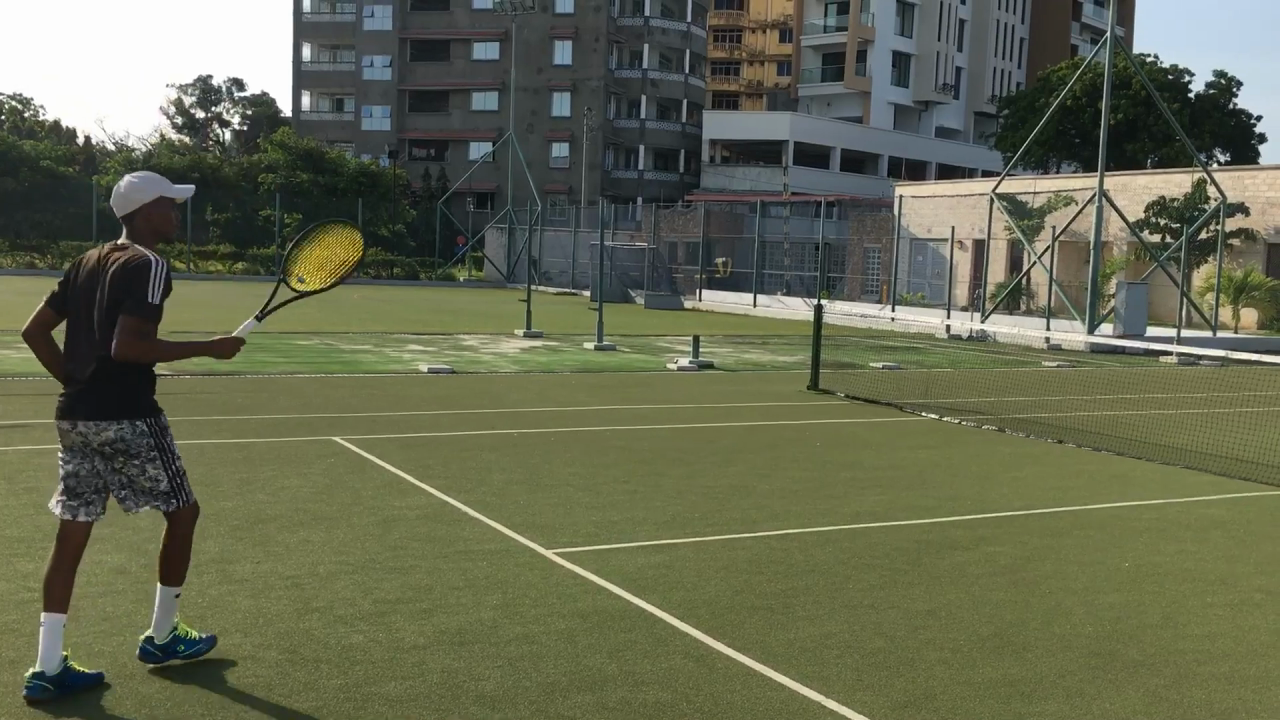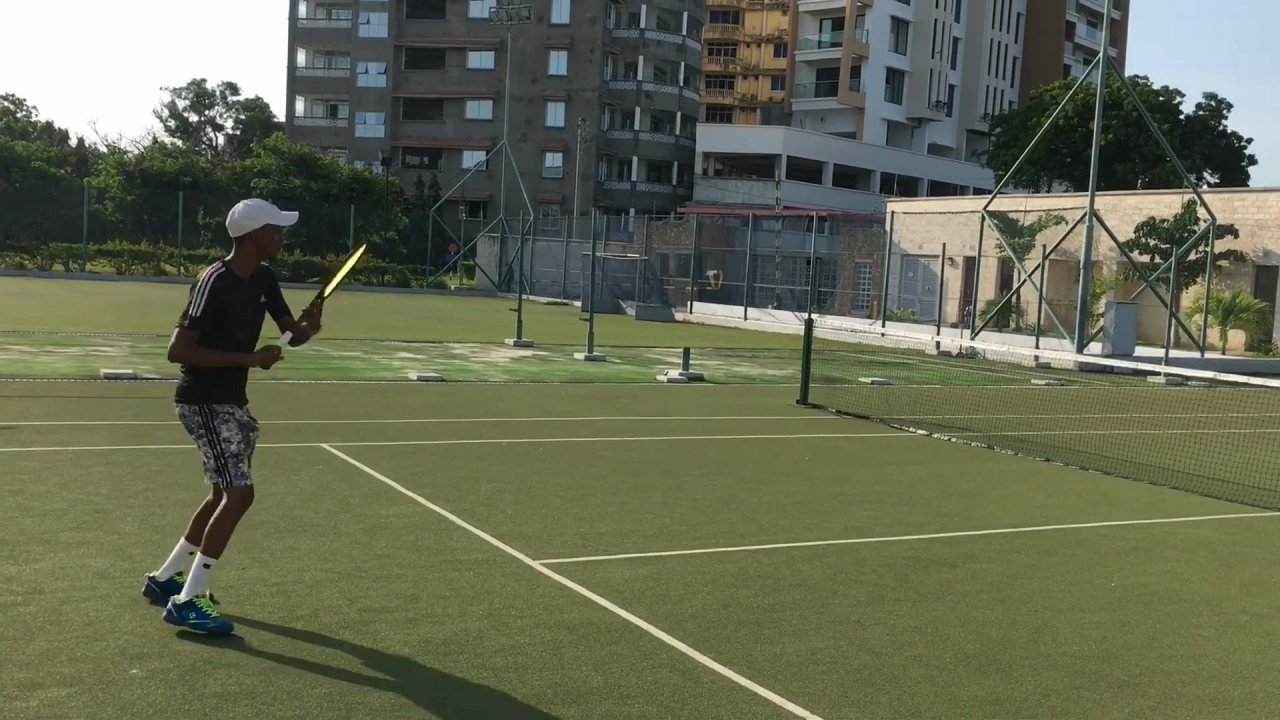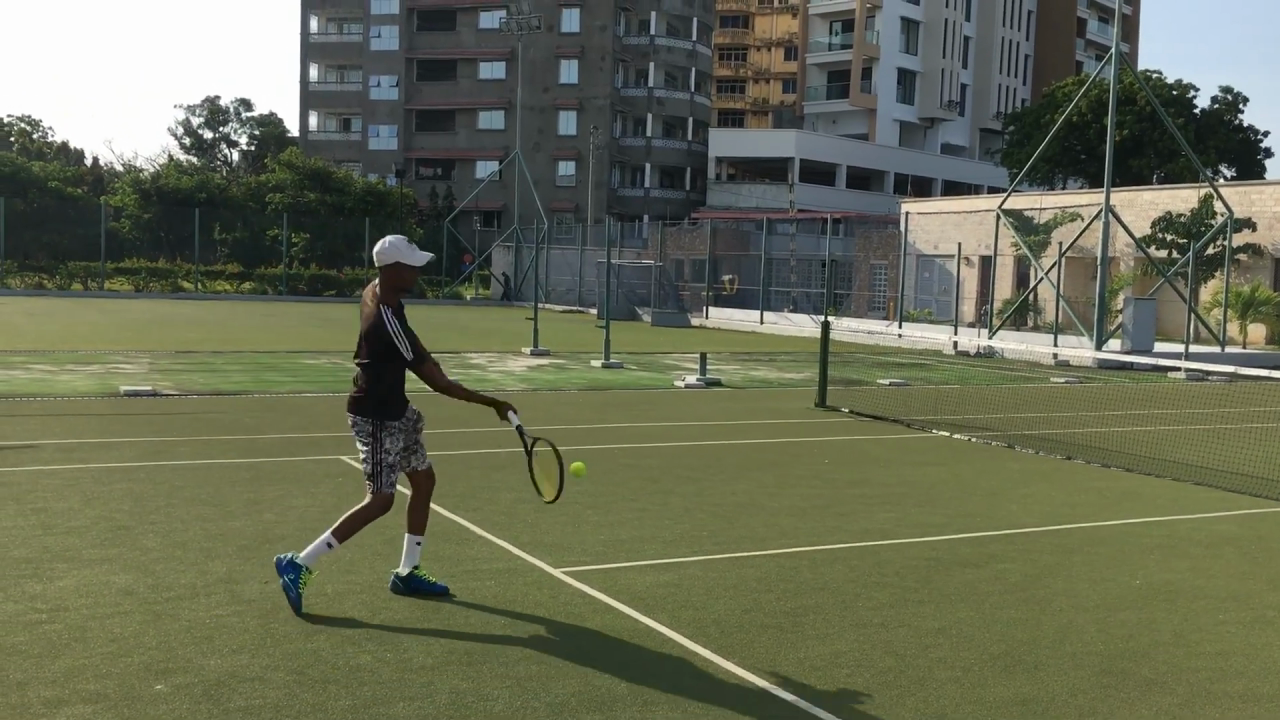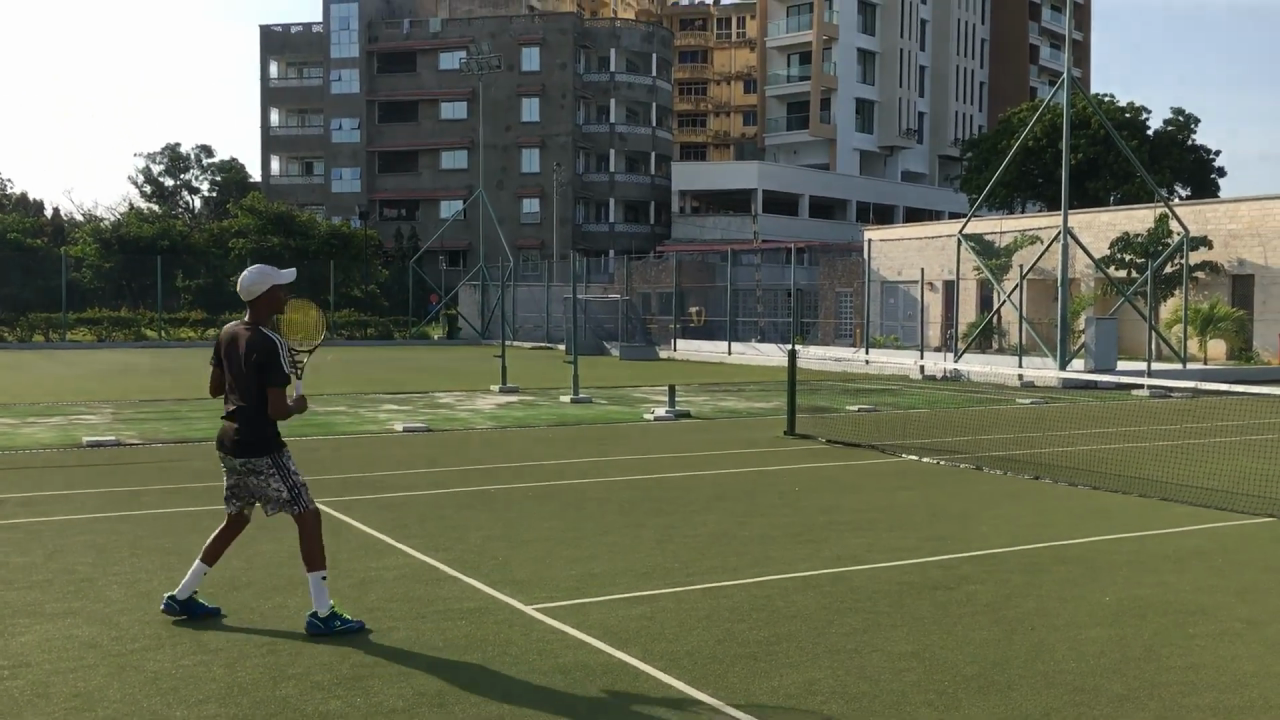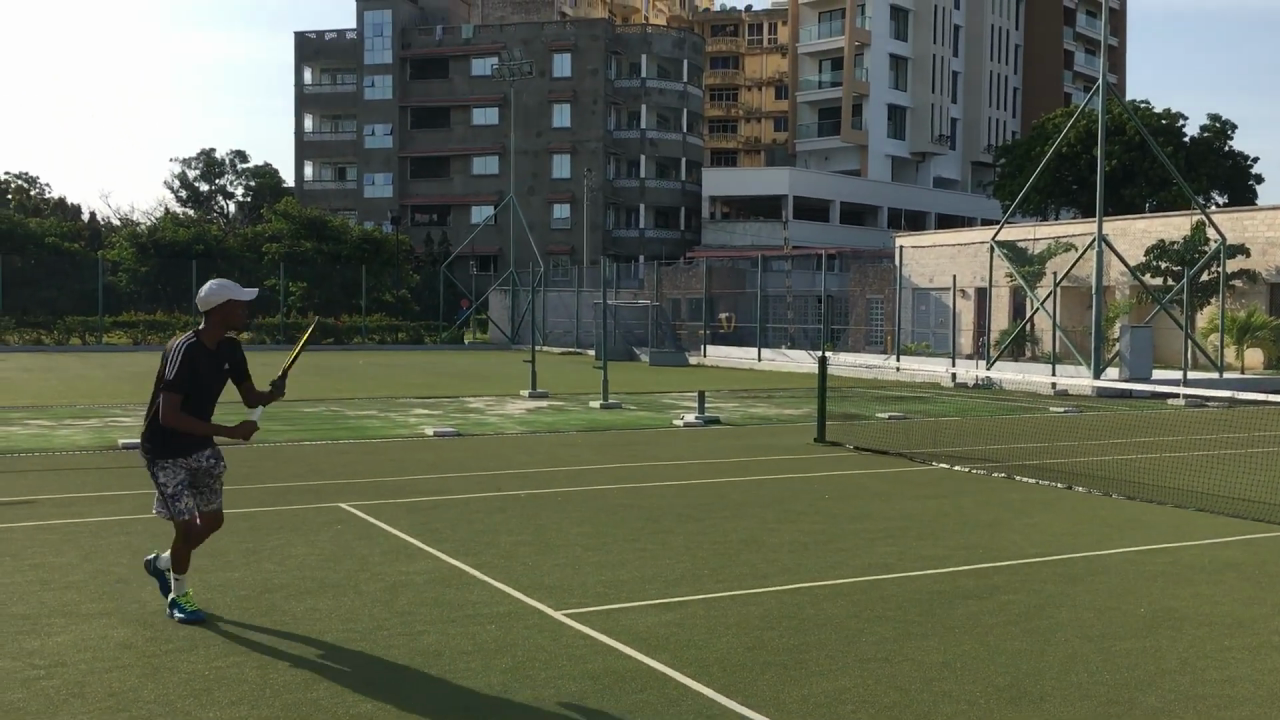
dt=1s
person 1, frame 1
left shoulder: (85, 262)
right shoulder: (149, 265)
left elbow: (35, 332)
right elbow: (126, 346)
right wrist: (207, 348)
left hip: (75, 416)
right hip: (128, 416)
left knee: (72, 532)
right knee: (183, 512)
left ankle: (47, 668)
right ankle: (163, 635)
person 1, frame 2
left shoulder: (266, 279)
right shoulder: (214, 282)
left elbow: (297, 337)
right elbow: (178, 352)
left wrist: (308, 324)
right wrist: (246, 358)
left hip: (233, 402)
right hip: (205, 403)
left knee: (225, 495)
right knee: (241, 494)
left ankle: (164, 580)
right ankle: (188, 600)
person 1, frame 3
left shoulder: (382, 290)
right shoulder: (386, 322)
right elbow: (435, 381)
left wrist: (418, 363)
right wrist: (489, 402)
left hip: (394, 409)
right hip: (376, 417)
left knee: (424, 480)
right knee: (379, 501)
left ankle: (407, 572)
right ankle: (298, 563)
person 1, frame 4
left shoulder: (227, 332)
right shoulder: (271, 343)
left elbow: (215, 387)
right elbow: (276, 411)
right wrist: (298, 405)
left hip: (230, 444)
right hip: (260, 449)
left knee: (236, 519)
right knee: (308, 518)
left ankle: (181, 597)
right ankle: (322, 613)
person 1, frame 5
left shoulder: (230, 347)
right shoulder: (182, 350)
left elbow: (250, 398)
right elbow: (168, 416)
left wrist: (272, 393)
right wrist: (228, 432)
left hip: (203, 448)
right hip: (165, 450)
left knee: (213, 520)
right knee: (188, 526)
left ankle: (160, 563)
right ankle: (178, 596)
